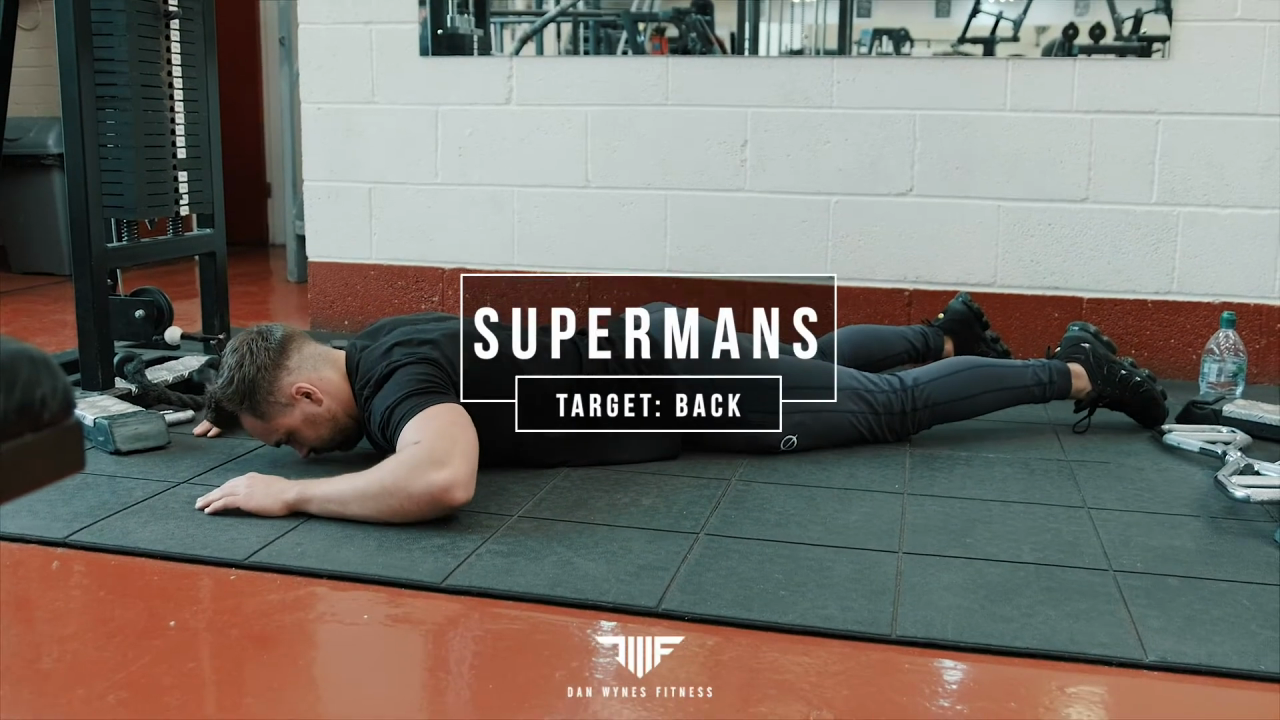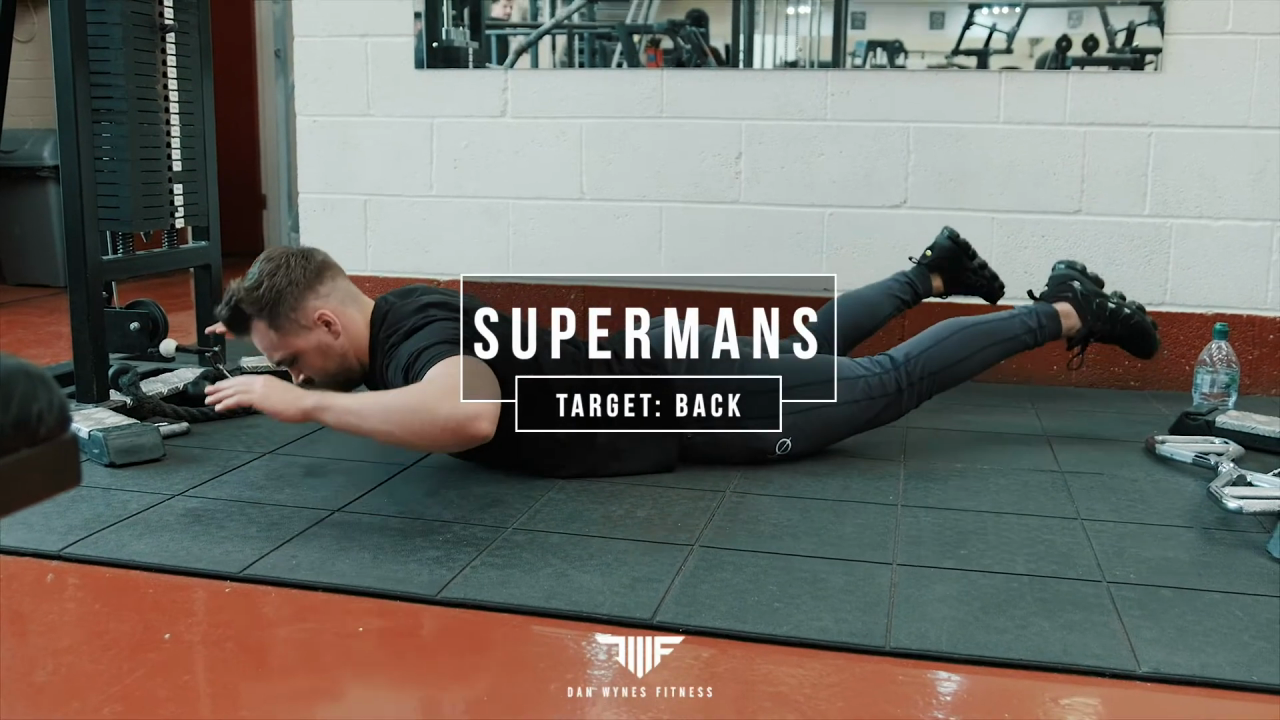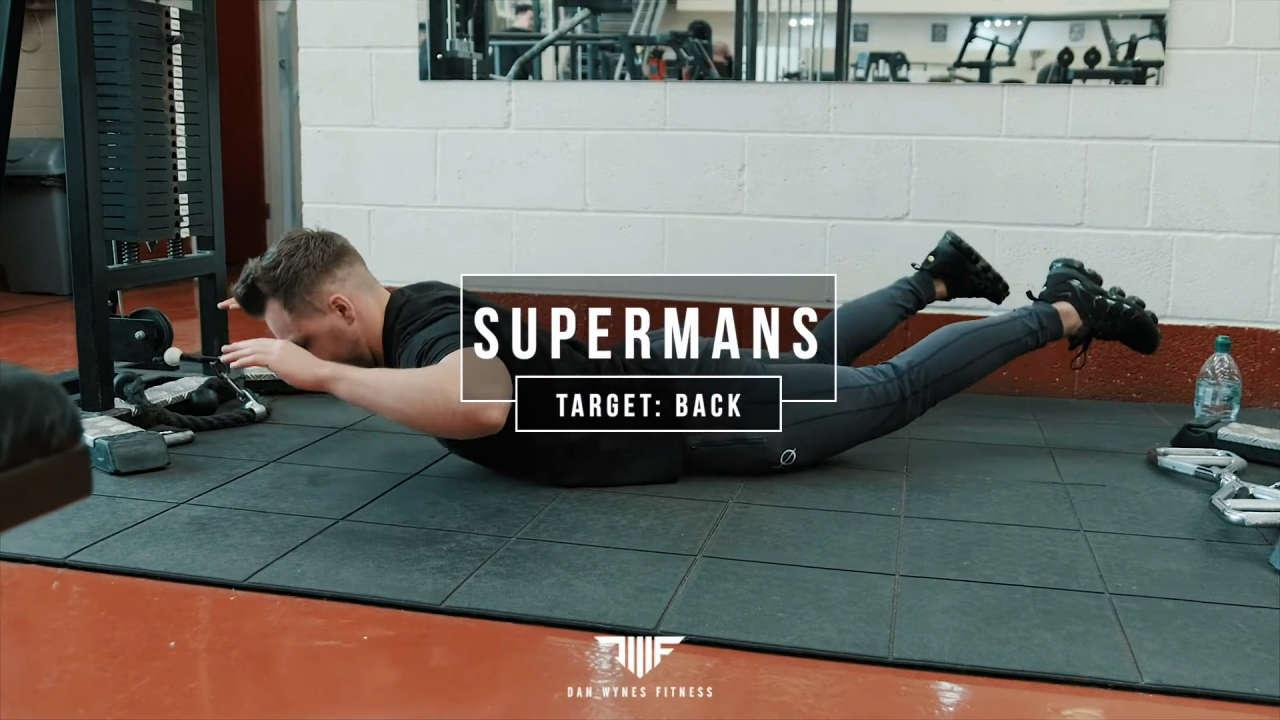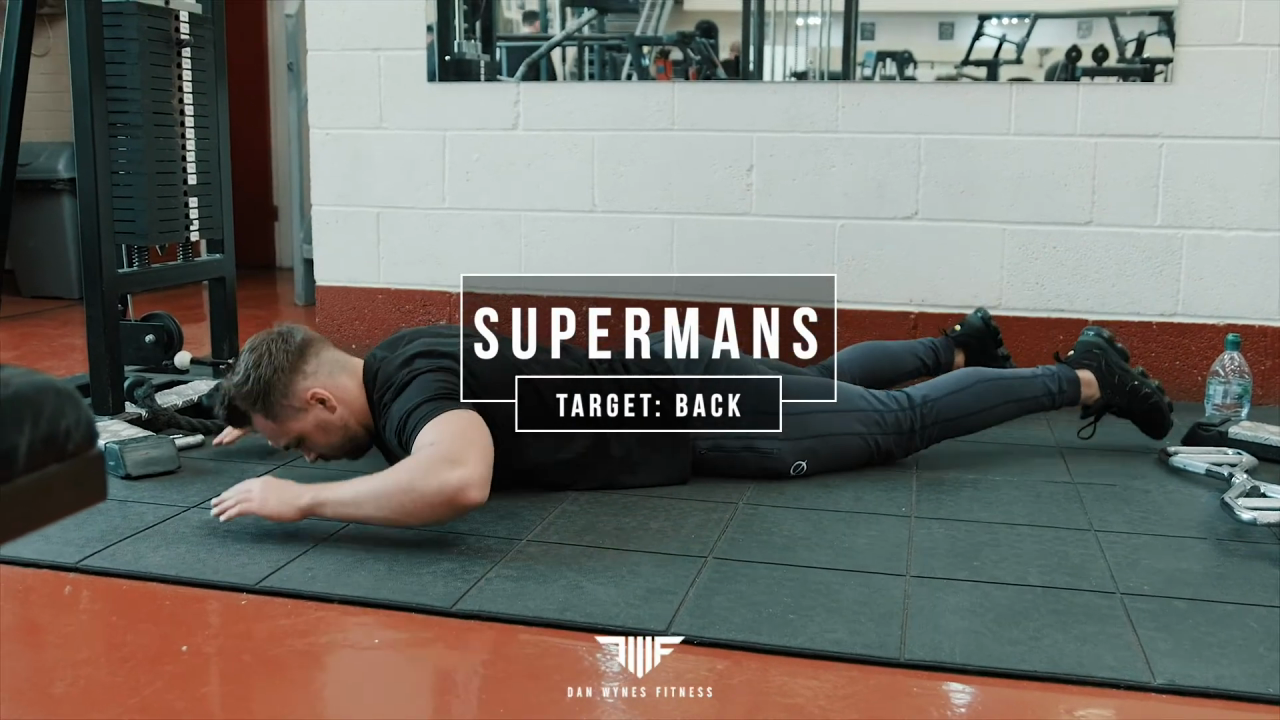
dt=0.4s
person 1, frame 1
left shoulder: (394, 381)
right shoulder: (370, 349)
left elbow: (443, 481)
left wrist: (289, 493)
right wrist: (243, 411)
left hip: (682, 392)
right hip: (647, 350)
left knee: (889, 407)
right knee: (816, 366)
left ankle: (1077, 371)
right ankle: (946, 334)
person 1, frame 2
left shoulder: (420, 338)
right shoulder: (394, 314)
left elbow: (471, 416)
left wrist: (299, 400)
right wrist: (269, 330)
right hip: (648, 364)
left knee: (890, 383)
right knee: (809, 343)
left ankle: (1067, 311)
right ankle: (934, 271)
person 1, frame 3
left shoulder: (433, 329)
right shoulder: (407, 311)
left elbow: (482, 409)
left wrist: (311, 374)
right wrist: (276, 319)
right hip: (653, 372)
left knee: (892, 393)
right knee: (813, 355)
left ankle: (1066, 311)
right ankle: (936, 273)
person 1, frame 4
left shoulder: (413, 388)
right shoulder: (393, 363)
left elbow: (458, 480)
left wrist: (302, 497)
right wrist: (266, 421)
left hip: (697, 414)
right hip: (662, 374)
left knee: (899, 424)
right knee: (821, 380)
left ankle: (1086, 379)
right ankle: (958, 349)
